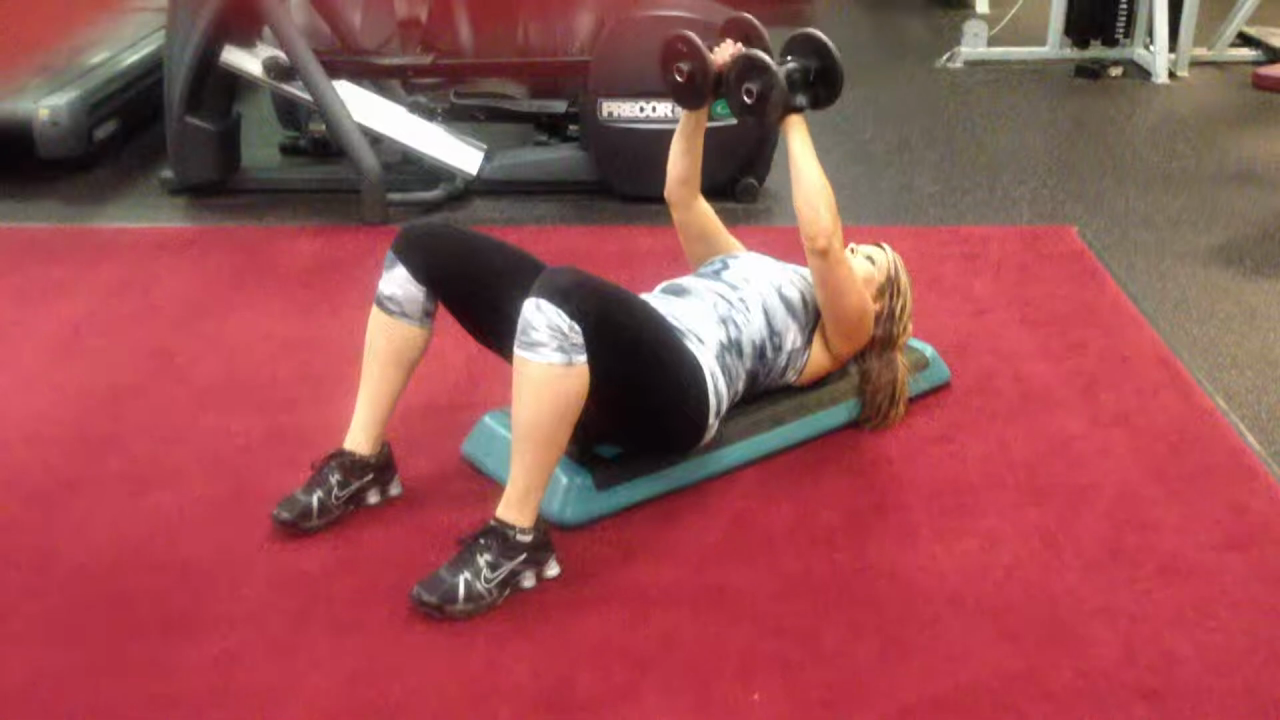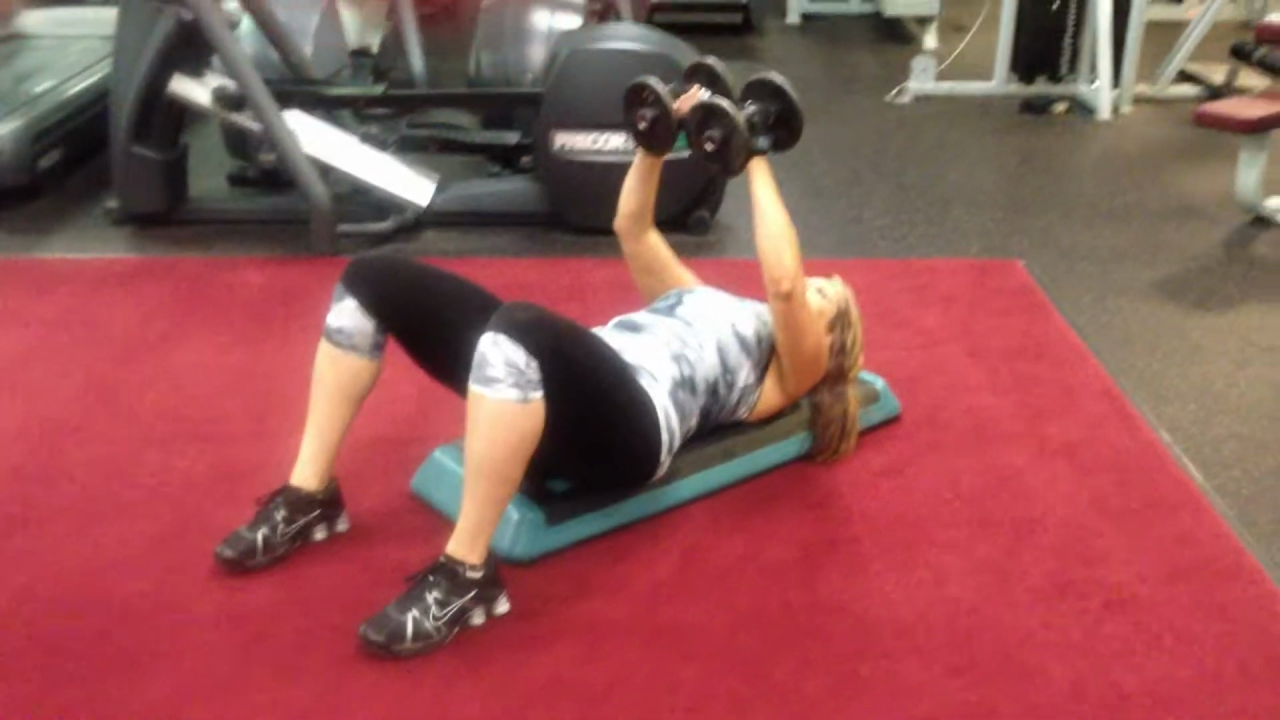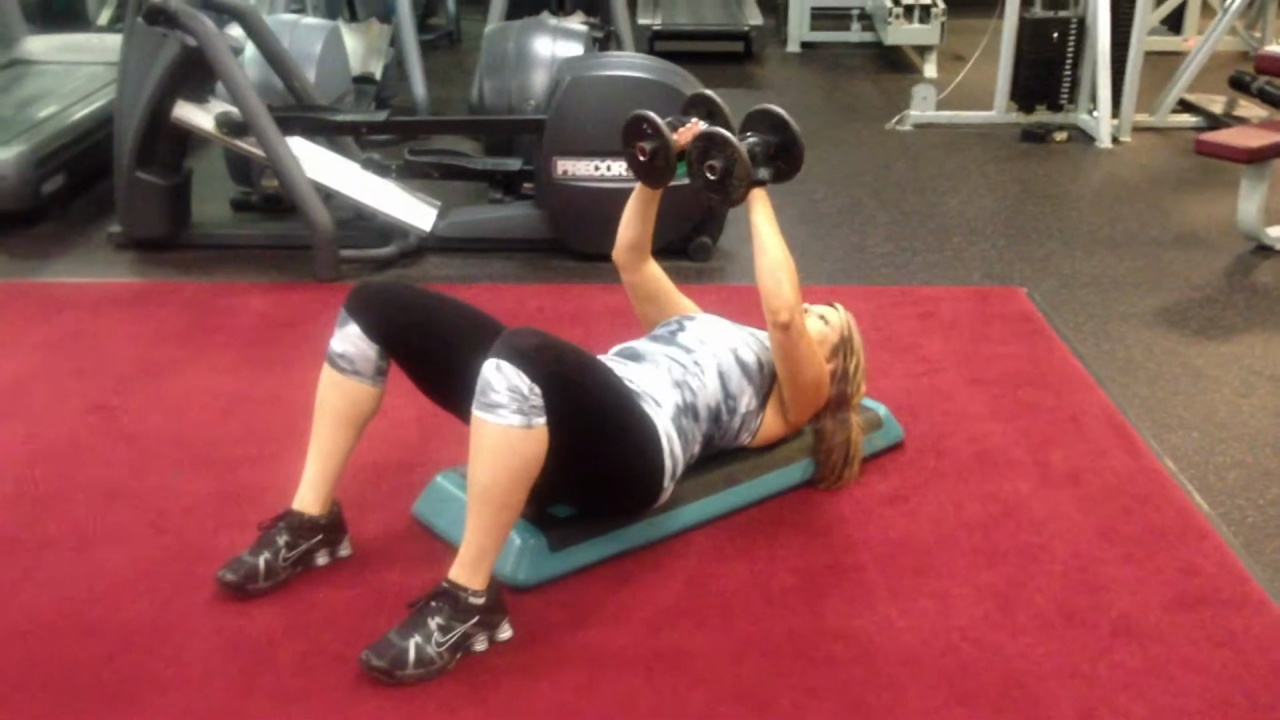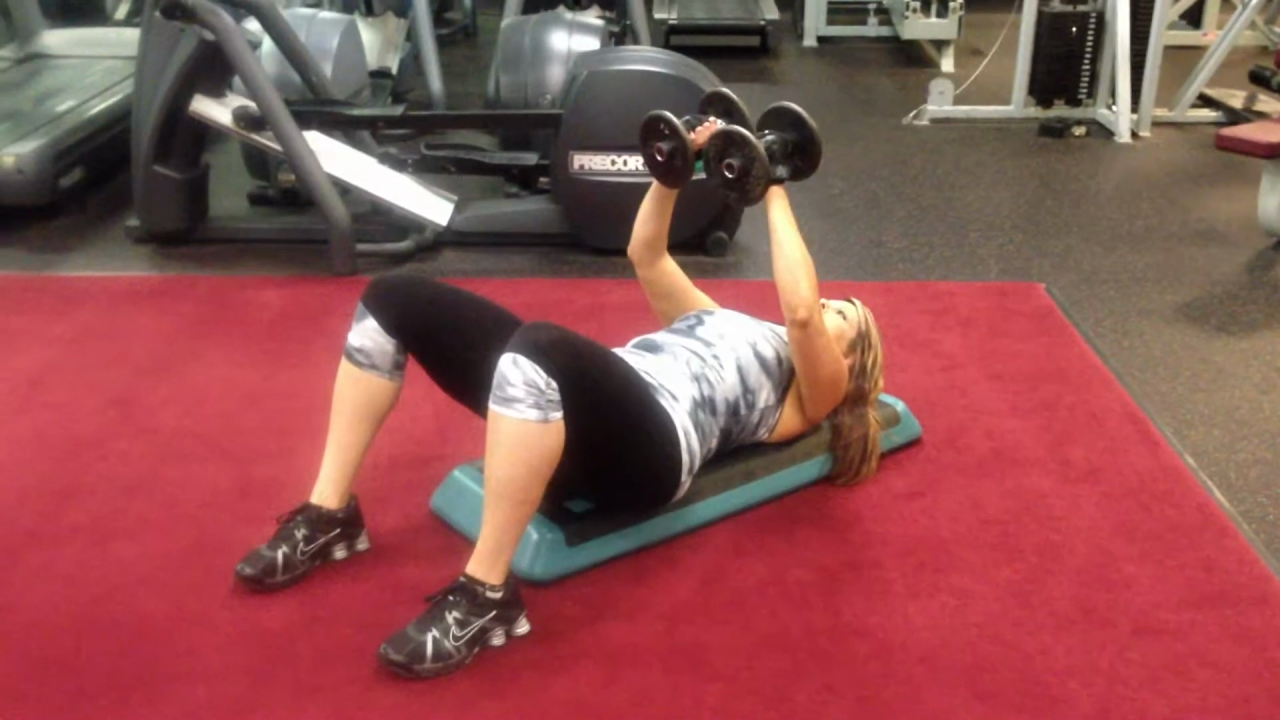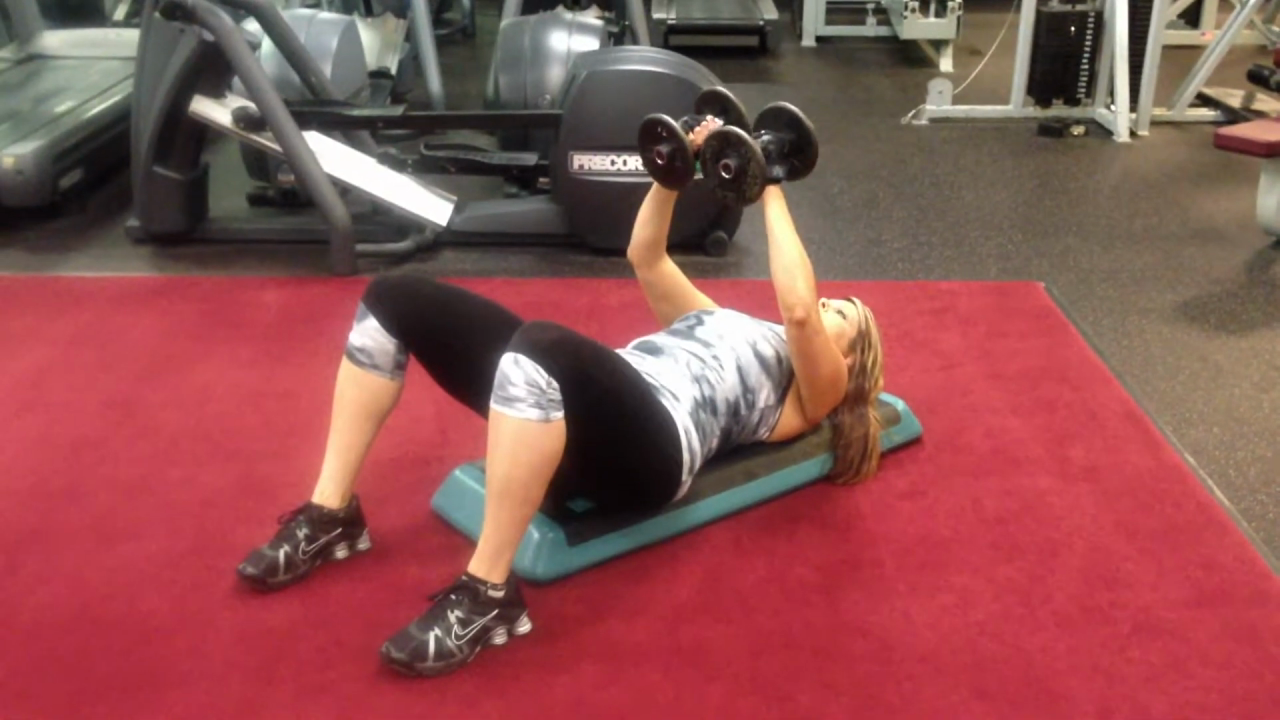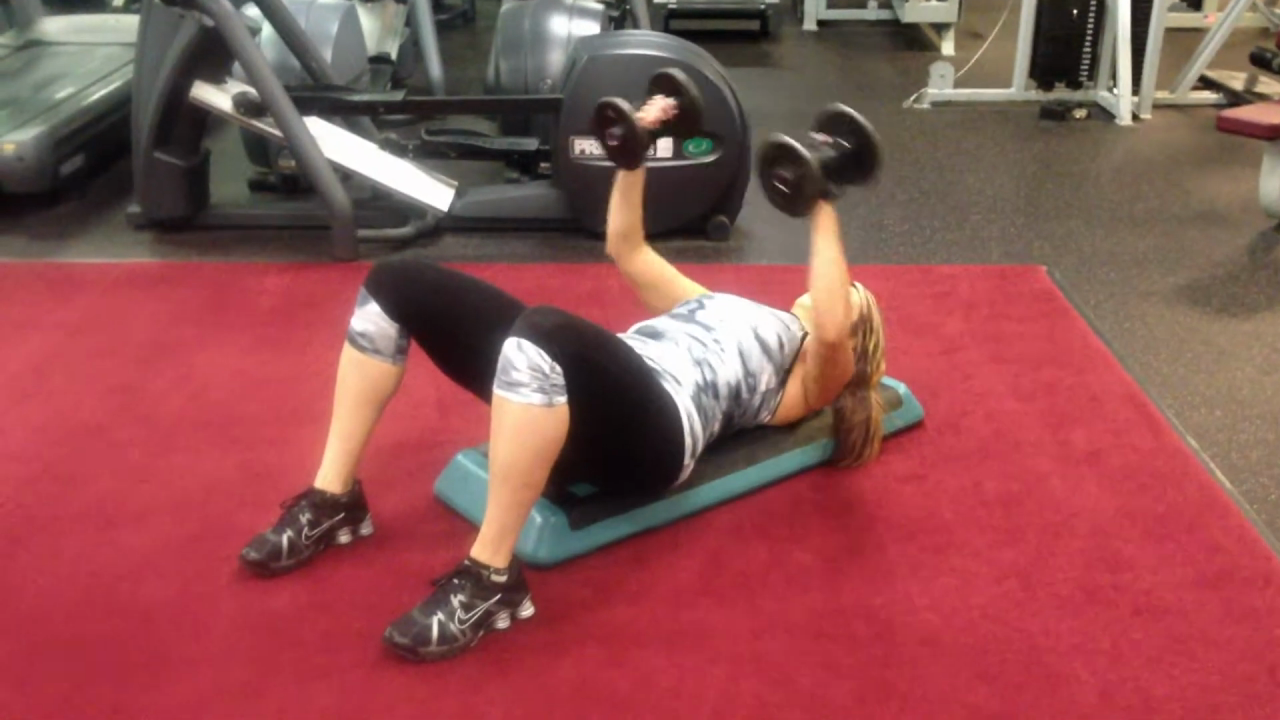
dt=0.7s
person 1, frame 1
left shoulder: (841, 329)
right shoulder: (756, 269)
left elbow: (822, 239)
right elbow: (683, 199)
left wrist: (793, 122)
right wrist: (699, 100)
left hip: (679, 386)
right hip: (605, 351)
left knee: (559, 292)
right knee: (422, 248)
left ankle: (517, 537)
right ankle: (362, 461)
person 1, frame 2
left shoulder: (793, 366)
right shoulder: (710, 303)
left elbow: (784, 283)
right elbow: (634, 230)
left wrist: (757, 165)
left hip: (631, 421)
right hip: (561, 381)
left knee: (518, 327)
right knee: (372, 279)
left ankle: (466, 575)
right ankle: (309, 496)
person 1, frame 3
left shoulder: (796, 393)
right shoulder: (710, 328)
left elbow: (782, 312)
right elbow: (632, 259)
left wrist: (756, 195)
left hip: (636, 446)
right hip: (569, 410)
left knee: (522, 351)
right knee: (376, 305)
left ankle: (468, 599)
right ankle: (311, 522)
person 1, frame 4
left shoulder: (812, 391)
right shoulder: (727, 323)
left elbow: (801, 310)
right elbow: (648, 256)
left wrist: (775, 195)
left hip: (651, 443)
right hip: (585, 401)
left knee: (538, 345)
right knee: (393, 298)
left ankle: (485, 594)
right ankle: (329, 515)
person 1, frame 5
left shoulder: (814, 390)
right shoulder: (726, 322)
left elbow: (798, 309)
right elbow: (647, 258)
left wrist: (771, 193)
left hip: (653, 442)
right hip: (587, 404)
left knee: (539, 345)
right knee: (395, 297)
left ankle: (487, 593)
right ankle: (331, 515)
person 1, frame 6
left shoulder: (816, 373)
right shoulder: (719, 306)
left elbow: (827, 331)
right elbow: (627, 248)
left wrist: (823, 209)
left hip: (656, 426)
right hip: (579, 386)
left knee: (541, 329)
right knee: (397, 281)
left ankle: (490, 578)
right ankle: (333, 499)
